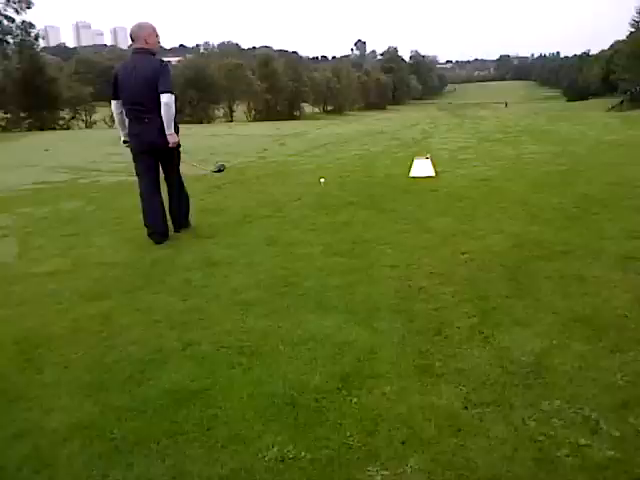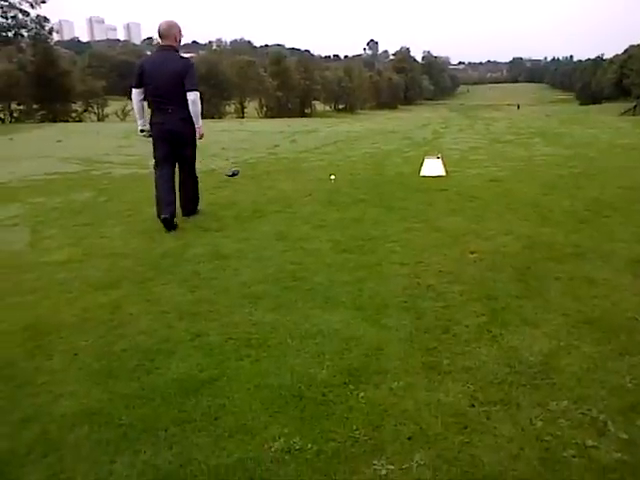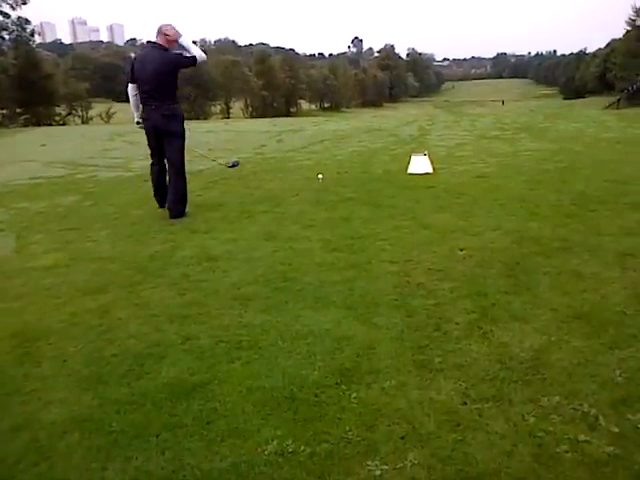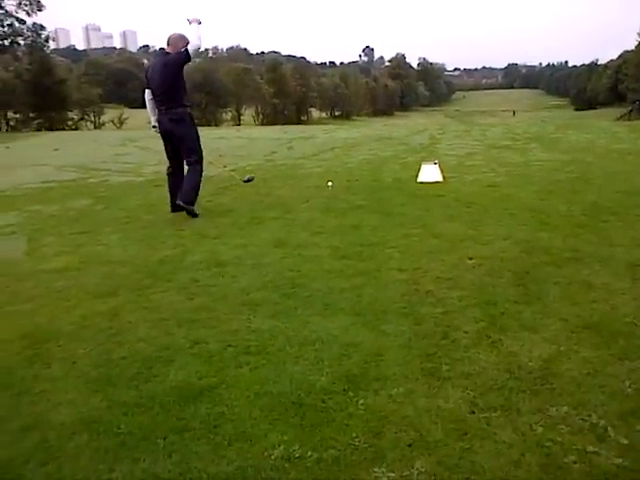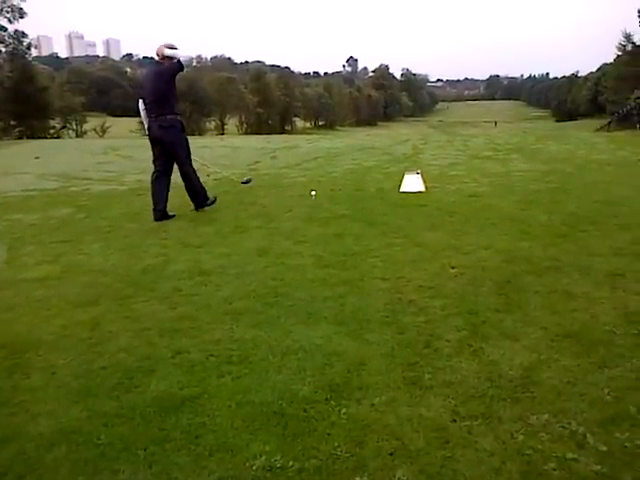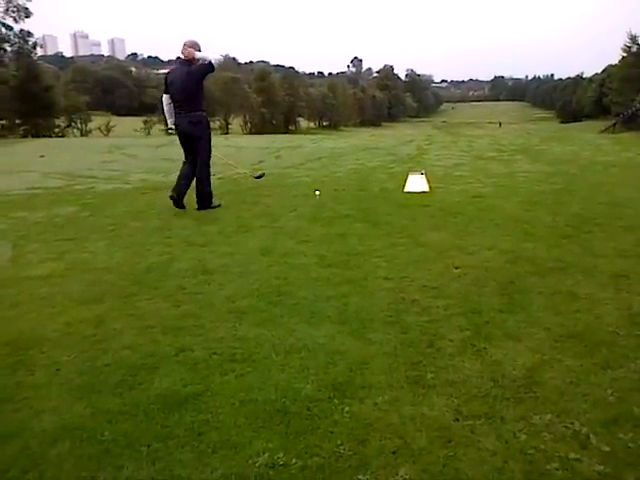
dt=0.5s
person 1, frame 1
left shoulder: (120, 70)
right shoulder: (159, 66)
left elbow: (116, 106)
right elbow: (167, 100)
left wrist: (124, 134)
right wrist: (171, 131)
left hip: (137, 133)
right hip: (161, 130)
left knee: (147, 183)
right knee: (173, 178)
left ankle: (158, 232)
right ankle: (180, 221)
person 1, frame 2
left shoulder: (145, 63)
right shoulder: (184, 64)
left elbow: (136, 96)
right elbow: (193, 97)
left wrist: (142, 124)
right wrist: (199, 125)
left hip: (159, 122)
right hip: (182, 121)
left knee: (163, 168)
right knee: (186, 167)
left ankle: (166, 212)
right ankle: (189, 208)
person 1, frame 3
left shoulder: (138, 58)
right shoulder: (169, 59)
left elbow: (132, 89)
right elbow: (201, 57)
left wrist: (137, 116)
right wrist: (181, 39)
left hip: (149, 116)
right hip: (169, 115)
left knee: (157, 160)
right knee: (175, 163)
left ankle: (161, 199)
right ankle: (176, 208)
person 1, frame 4
left shoulder: (152, 66)
right shoulder: (172, 62)
left elbow: (148, 96)
right elbow: (196, 45)
left wrist: (155, 121)
right wrist: (195, 24)
left hip: (164, 120)
right hip: (180, 118)
left knee: (174, 162)
right knee: (194, 160)
left ankle: (176, 203)
right ankle: (186, 199)
person 1, frame 5
left shoulder: (146, 76)
right shoulder: (165, 72)
left elbow: (142, 105)
left wrist: (149, 128)
right wrist: (168, 51)
left hip: (154, 128)
right hip: (170, 125)
left knee: (160, 170)
right knee: (185, 166)
left ankle: (159, 211)
right ankle: (200, 200)
person 1, frame 6
left shoulder: (171, 73)
right shoulder: (195, 71)
left elbow: (166, 100)
left wrist: (171, 123)
right wrist: (198, 55)
left hip: (180, 122)
right hip: (197, 121)
left knee: (190, 160)
right knee: (203, 161)
left ankle: (178, 193)
right ankle: (204, 200)
